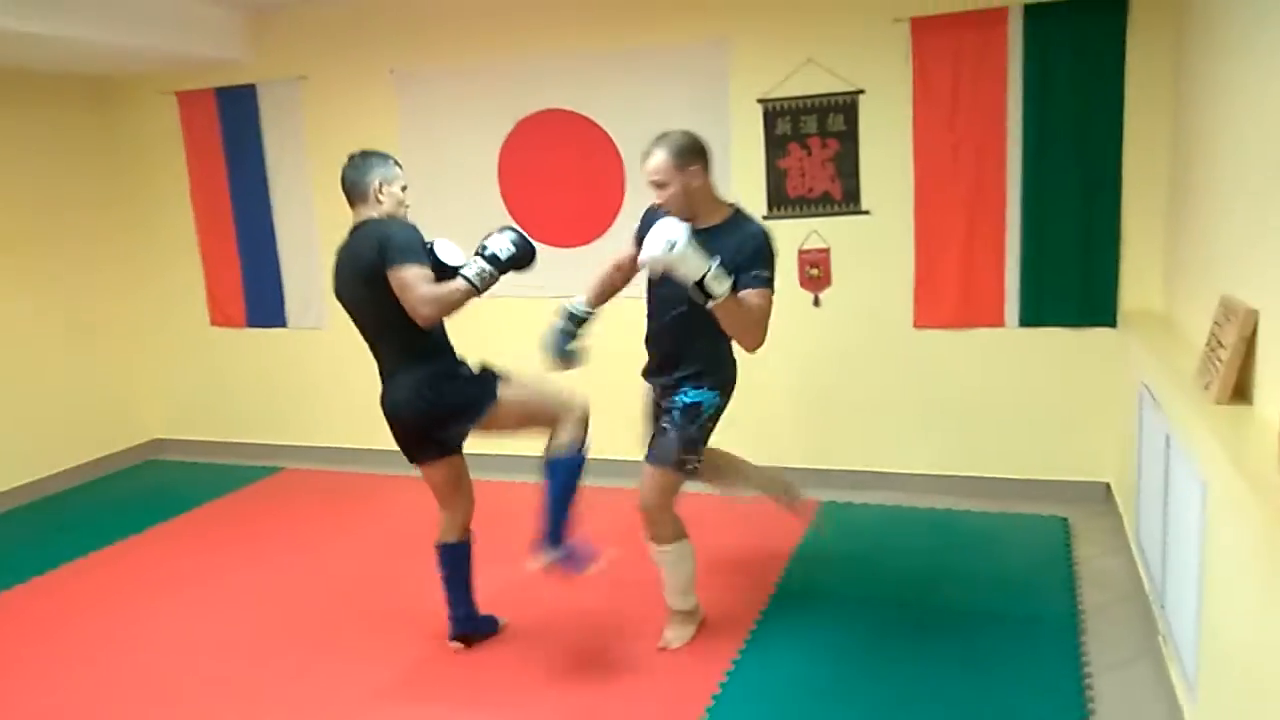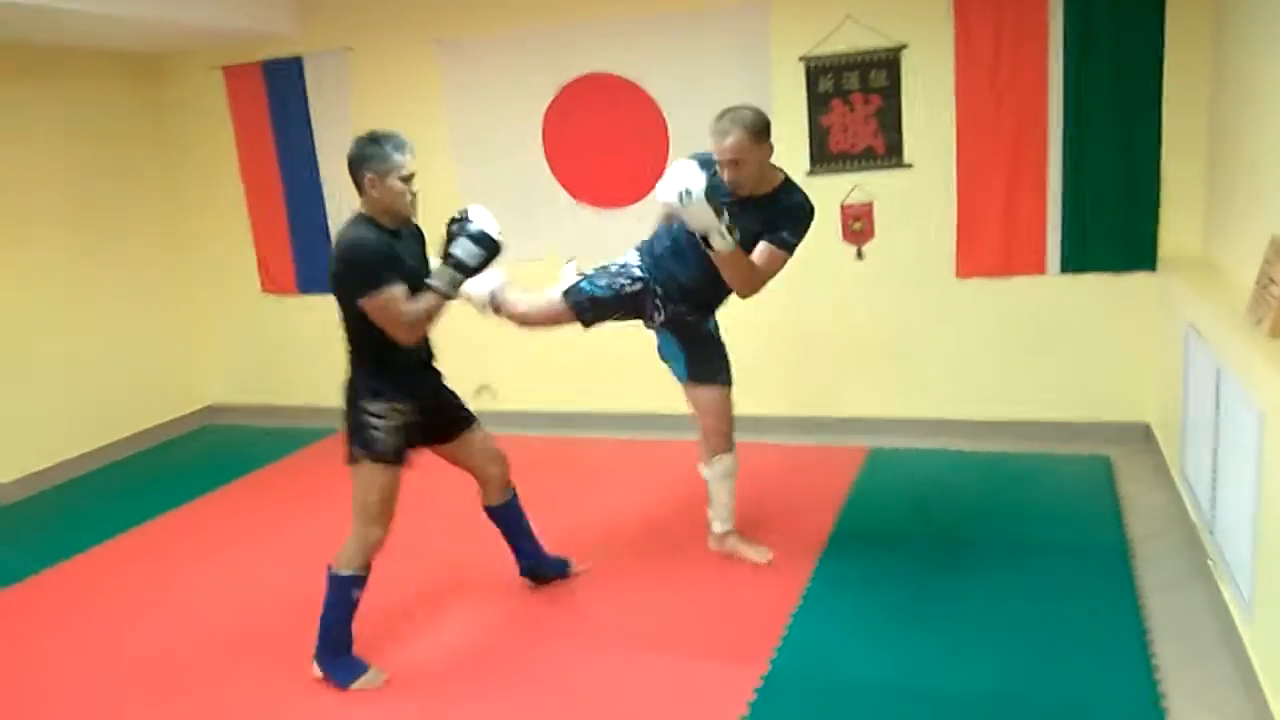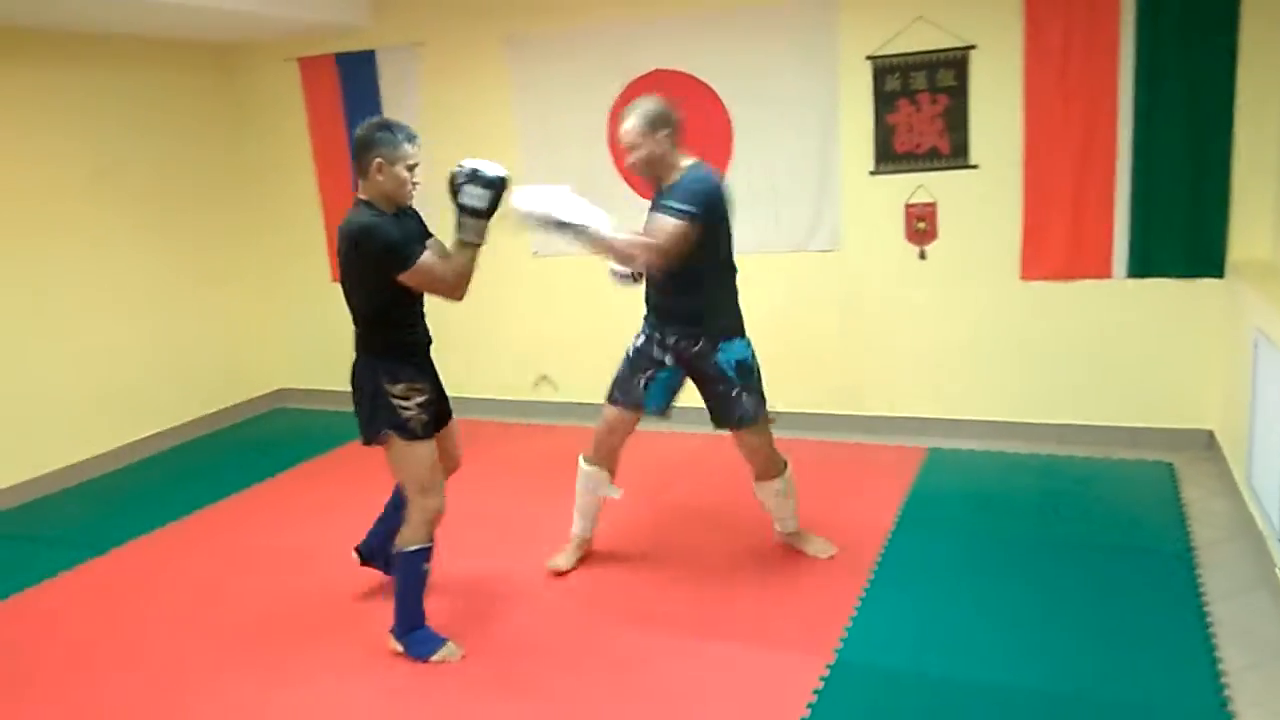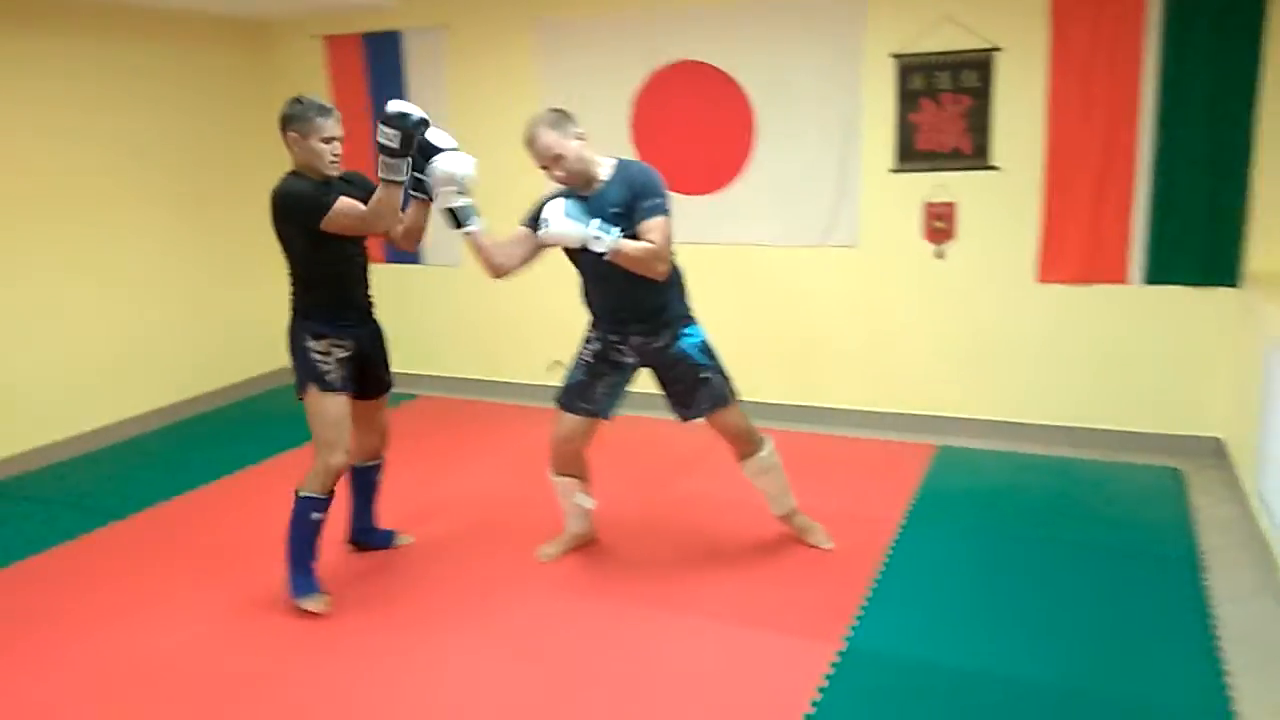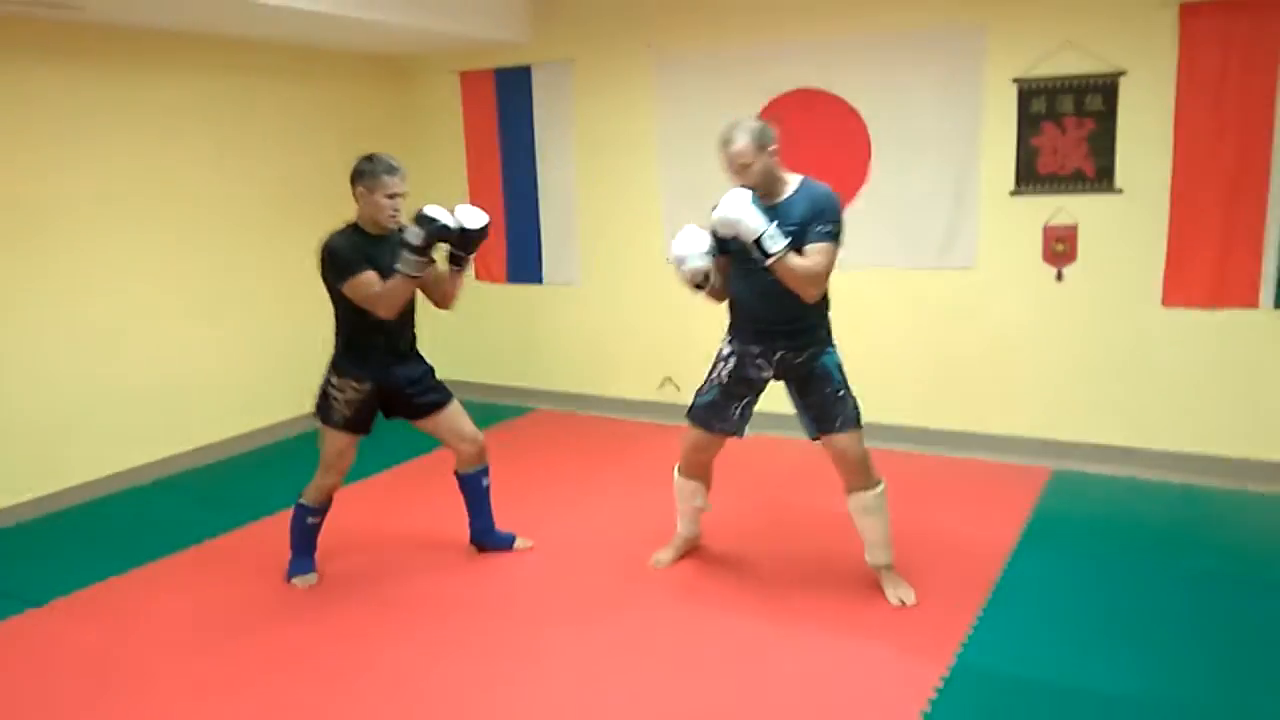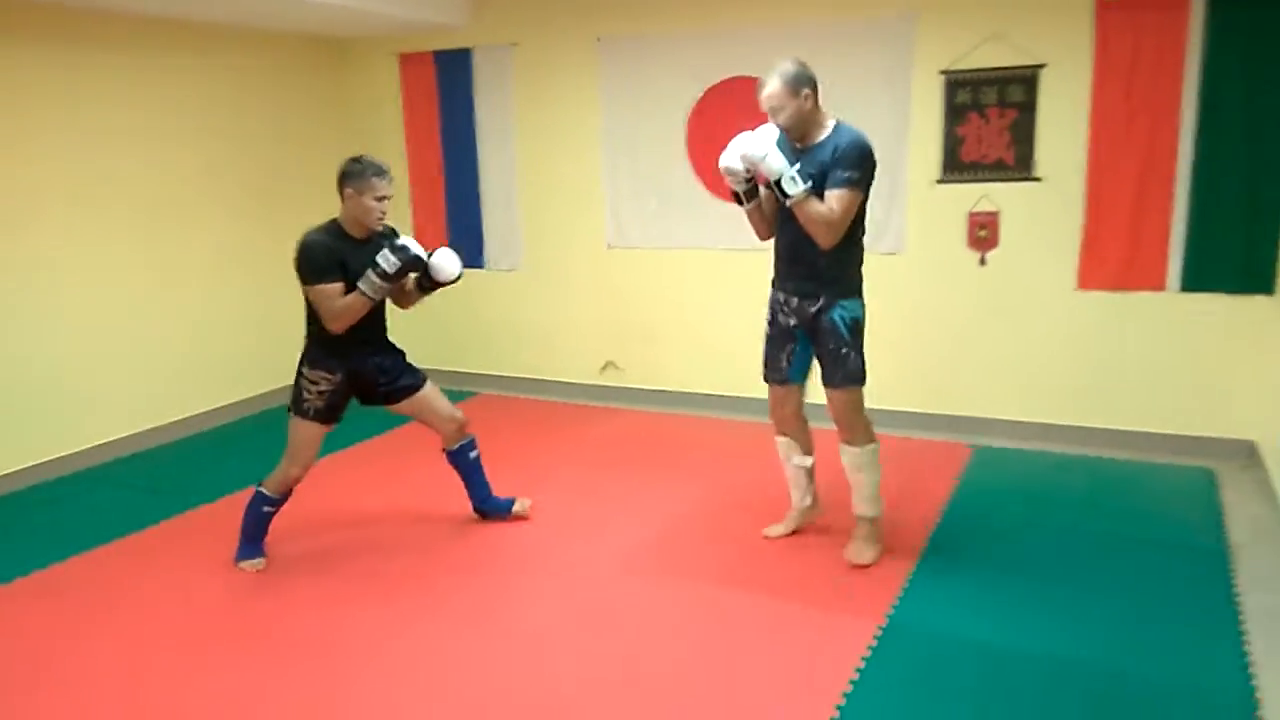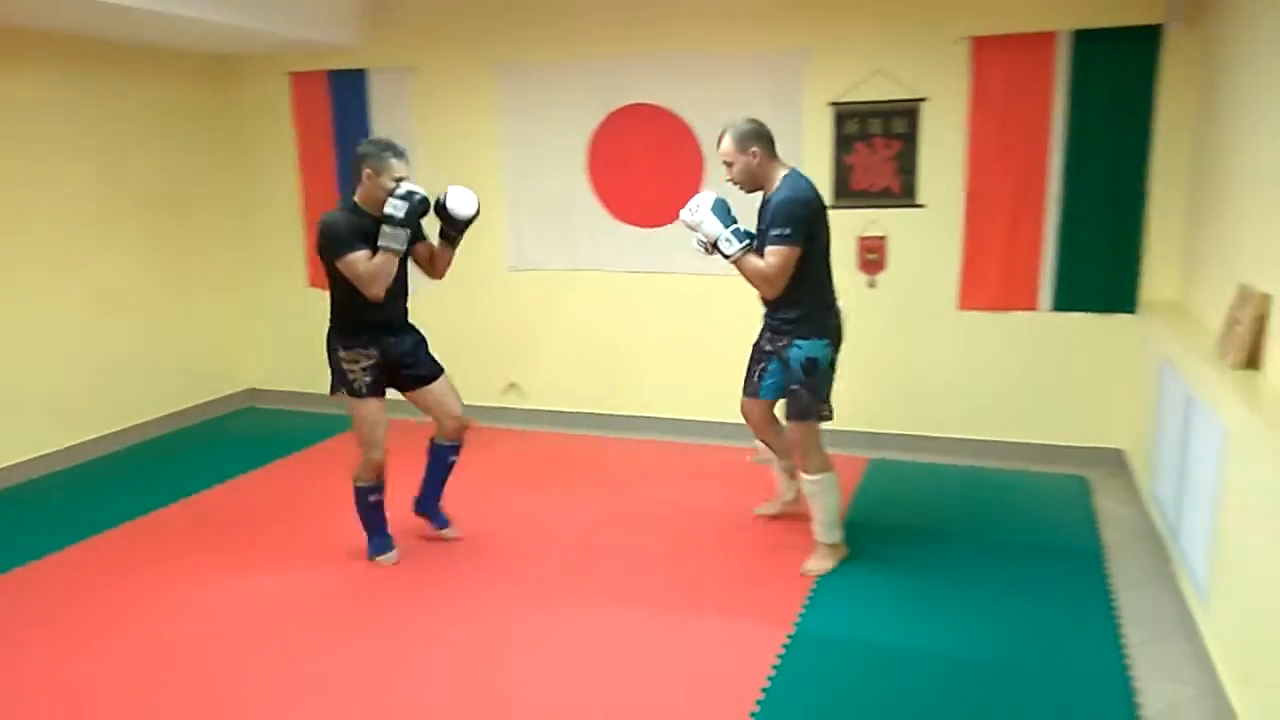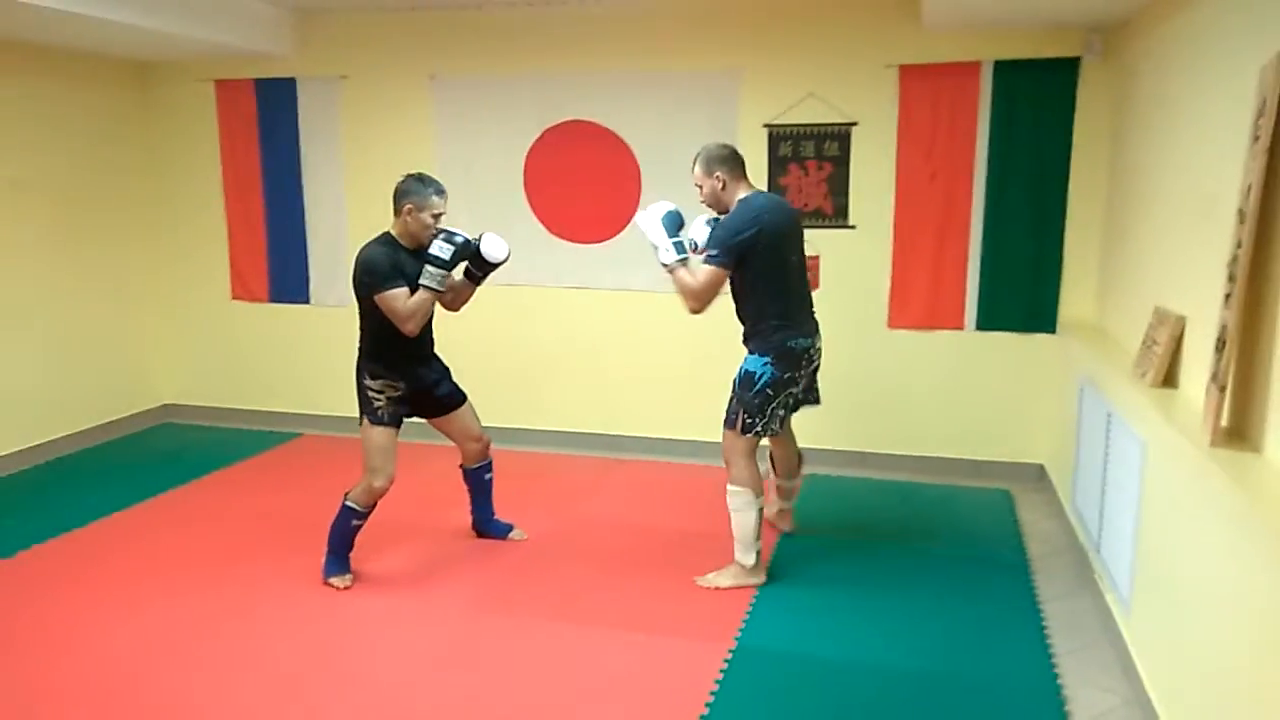
dt=0.4s
person 1, frame 1
left shoulder: (346, 261)
right shoulder: (395, 235)
right elbow: (426, 311)
left wrist: (446, 272)
right wrist: (486, 265)
left hip: (402, 398)
right hip: (439, 383)
left knee: (456, 505)
right knee: (570, 409)
left ankle: (465, 622)
right ankle: (557, 543)
person 1, frame 2
left shoulder: (405, 231)
right shoulder: (360, 247)
left elbow: (421, 301)
right elbow: (407, 329)
left wrist: (458, 257)
right wrist: (457, 268)
left hip: (423, 383)
right hip: (381, 398)
left knee: (494, 467)
right knee: (370, 532)
left ankle: (535, 564)
right ankle: (331, 653)
person 1, frame 3
left shoulder: (399, 215)
right shoulder: (371, 230)
left elbow: (445, 271)
right elbow: (454, 285)
left wrist: (473, 212)
right wrist: (473, 220)
left hip: (409, 366)
right hip: (389, 377)
left knee: (441, 463)
right knee: (426, 502)
left ankle: (379, 547)
right ankle: (409, 629)
person 1, frame 4
left shoulder: (352, 184)
right shoulder: (293, 194)
left elbow: (405, 237)
right elbow: (375, 222)
left wrist: (422, 180)
right wrist: (394, 159)
left hip: (360, 327)
right hip: (320, 336)
left knee: (374, 437)
right knee: (333, 457)
left ankle: (363, 529)
right ankle: (300, 573)
person 1, frame 5
left shoulder: (403, 234)
right shoulder: (341, 248)
left elbow: (443, 298)
right elbow: (386, 306)
left wrist: (461, 252)
right wrist: (414, 252)
left hip: (407, 366)
right hip: (356, 375)
left knee: (472, 444)
right knee: (329, 477)
left ankle: (485, 533)
right ankle: (301, 556)
person 1, frame 6
left shoulder: (386, 238)
right shoulder: (316, 248)
left elbow: (400, 297)
right elbow: (335, 321)
left wrist: (424, 284)
right wrist: (375, 276)
left hip: (380, 355)
right hip: (329, 365)
left knee: (453, 423)
right knee: (294, 468)
left ankle: (487, 502)
right ankle: (250, 542)
person 1, frame 7
left shoulder: (398, 216)
right shoulder: (336, 224)
left elbow: (435, 269)
right elbow: (375, 287)
left wrist: (452, 231)
right wrist: (393, 228)
left hip: (400, 336)
right hip: (355, 346)
left knee: (453, 421)
right knee: (374, 454)
left ankle: (428, 505)
right ankle: (377, 535)
person 1, frame 8
left shoulder: (428, 248)
right shoulder: (375, 258)
left elbow: (453, 303)
right elbow: (409, 321)
left wrist: (476, 271)
right wrist: (438, 268)
left hip: (425, 367)
right hip: (383, 377)
left knee: (477, 442)
right knee: (378, 482)
left ankle: (484, 521)
right ankle: (336, 557)
person 2, frame 1
left shoulder: (749, 241)
right shoulder: (659, 217)
left elbow: (751, 336)
right elbow: (623, 267)
left wrist: (704, 275)
right wrist: (575, 313)
left hip: (697, 383)
right hip: (664, 371)
left knee: (651, 497)
right knee: (698, 466)
left ankle: (684, 610)
right ankle: (778, 487)
person 2, frame 2
left shoulder: (793, 209)
right shoulder: (703, 169)
left elbow: (747, 282)
left wrist: (713, 226)
left hip: (690, 310)
right hip: (644, 275)
left knee: (716, 419)
right knee: (537, 314)
left ankle: (722, 532)
right ankle: (492, 290)
person 2, frame 3
left shoulder: (698, 186)
right shoulder: (667, 184)
left elbow: (649, 255)
left wrist: (573, 220)
right wrist: (626, 260)
left hip: (715, 340)
right hip: (661, 332)
left knee: (756, 444)
right knee: (607, 433)
left ankle: (790, 530)
right ankle: (581, 537)
person 2, frame 4
left shoulder: (638, 179)
right shoulder: (554, 206)
left elbow: (657, 262)
right elbow: (500, 263)
left wrist: (591, 236)
right wrist: (459, 212)
left hip: (668, 329)
right hip: (608, 335)
left knee: (736, 429)
right knee: (564, 440)
left ankle: (791, 515)
right ankle: (578, 528)
person 2, frame 5
left shoulder: (817, 204)
right shoulder: (734, 209)
left elbow: (812, 286)
right elbow: (722, 292)
left wrist: (763, 234)
right wrist: (698, 273)
left hip: (808, 348)
right hip: (745, 347)
left knee: (852, 457)
right knee: (695, 449)
left ankle: (884, 565)
right ankle: (686, 536)
person 2, frame 6
left shoulder: (851, 148)
right shoulder: (782, 149)
left elbow: (828, 231)
right elbow: (765, 227)
left wrist: (781, 172)
right wrist: (740, 186)
left hip: (835, 297)
right hip: (788, 293)
left knee: (845, 409)
right knee: (783, 404)
left ankle: (867, 521)
right ankle: (803, 507)
person 2, frame 7
left shoulder: (793, 199)
right shoulder: (777, 195)
left elbow: (769, 280)
left wrist: (723, 236)
right wrist: (722, 239)
left hip: (809, 332)
right hip: (783, 327)
left knee: (798, 433)
right knee: (754, 410)
left ankle: (831, 542)
right ankle: (790, 494)
person 2, frame 8
left shoulder: (740, 221)
right shoulder: (779, 209)
left elbow: (696, 298)
left wrist: (666, 243)
right wrist: (714, 246)
left hip: (773, 348)
right hip: (801, 339)
left knee: (737, 448)
right knee: (774, 427)
left ankle: (746, 564)
right ankle: (784, 509)
